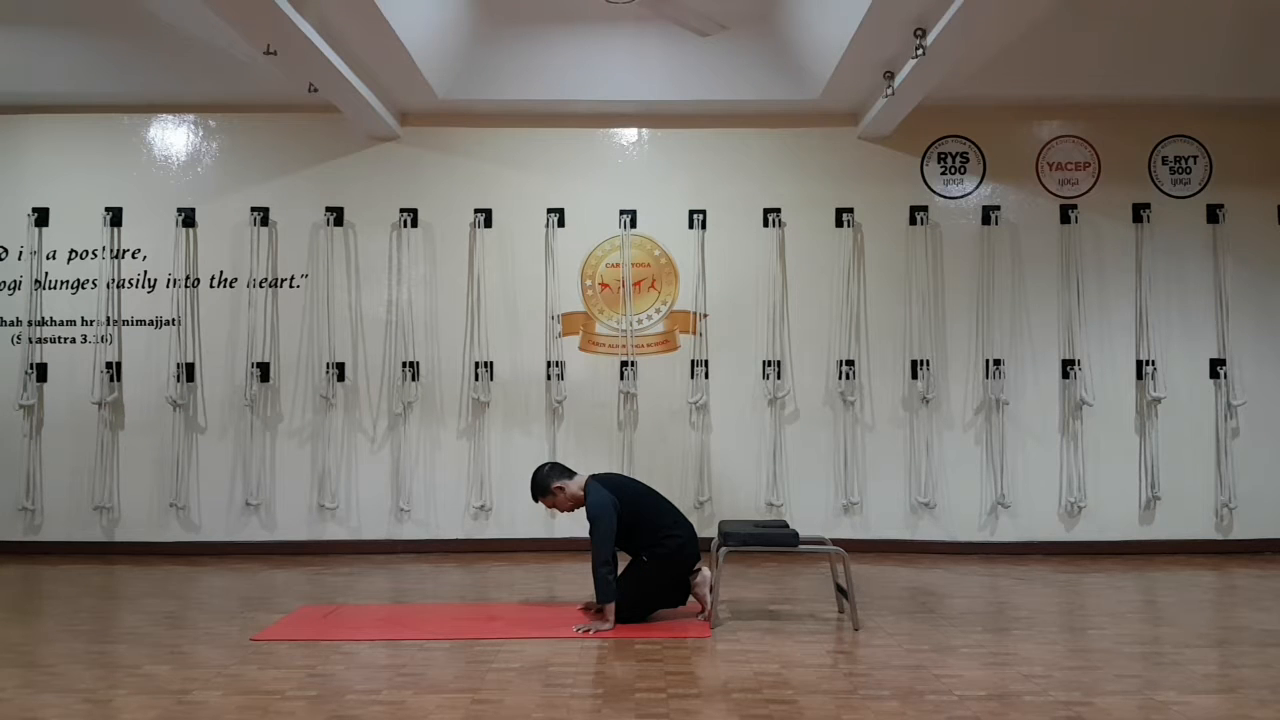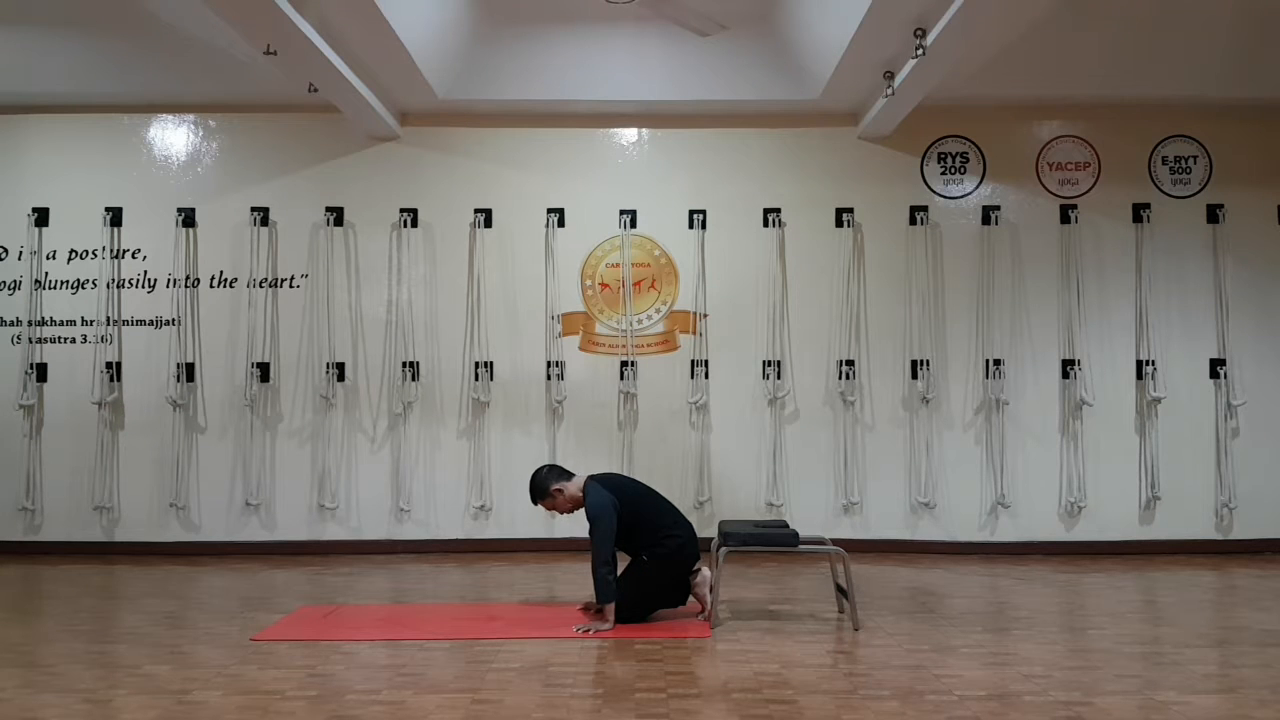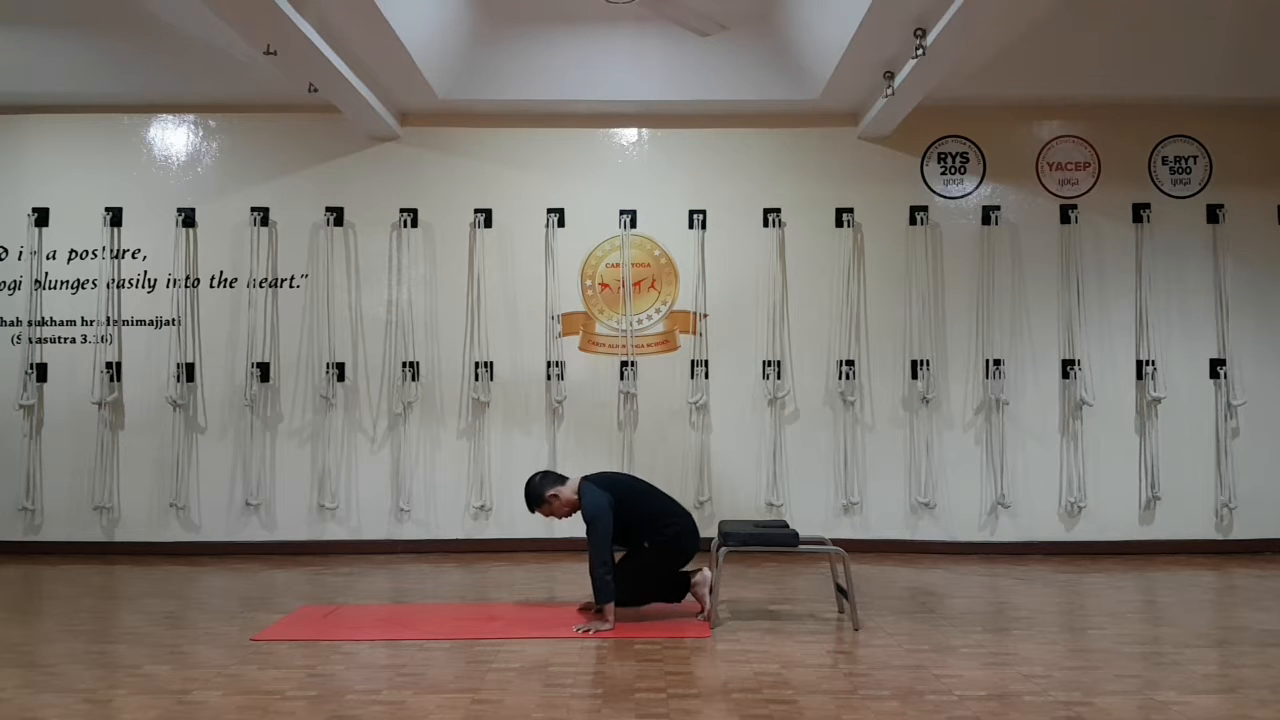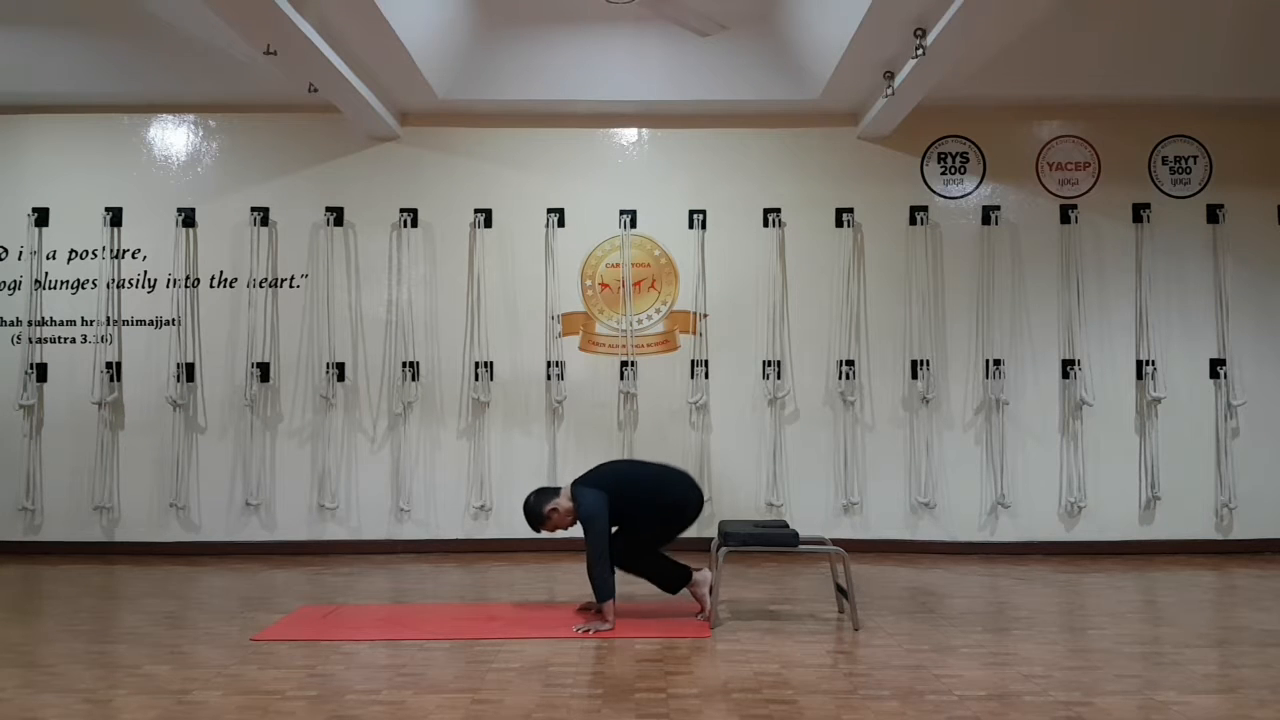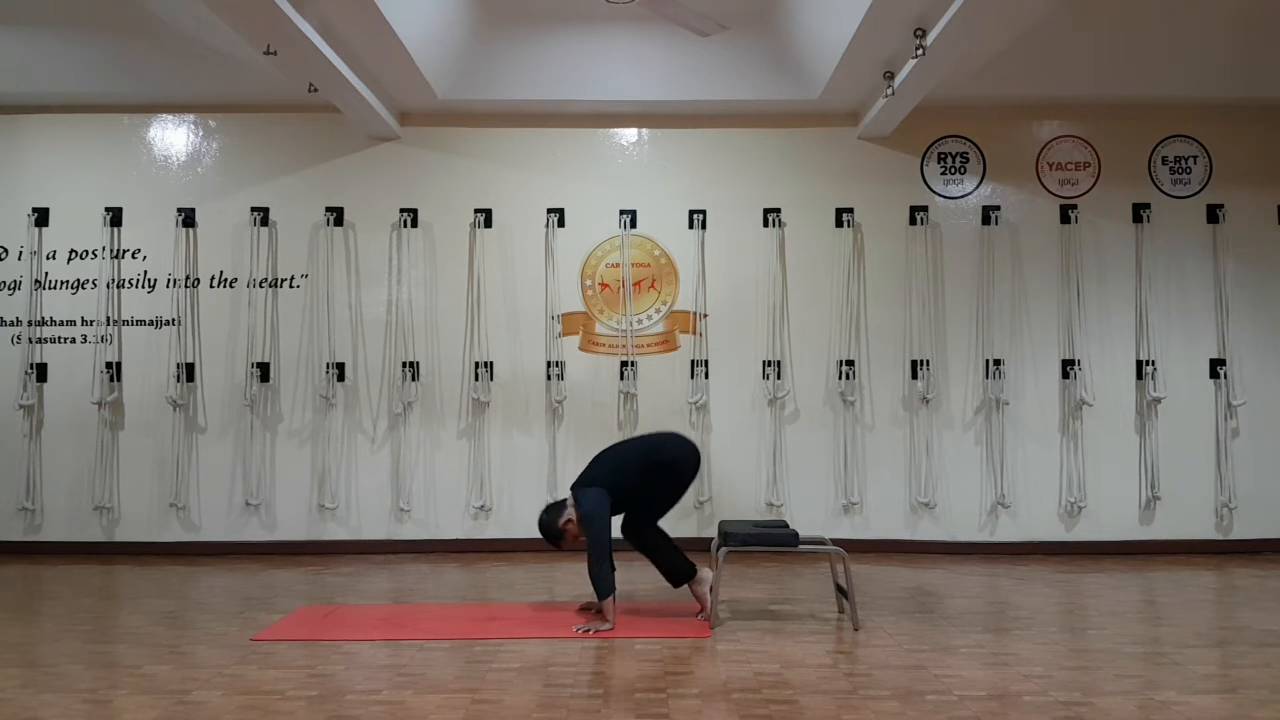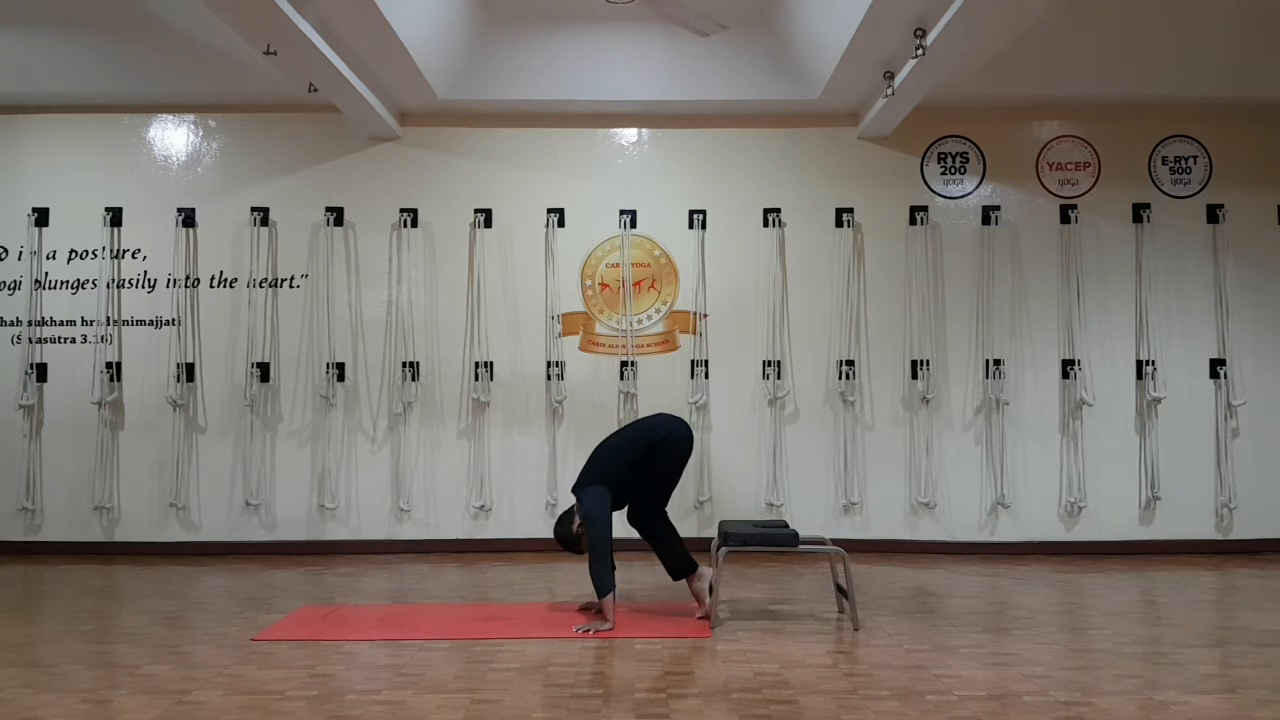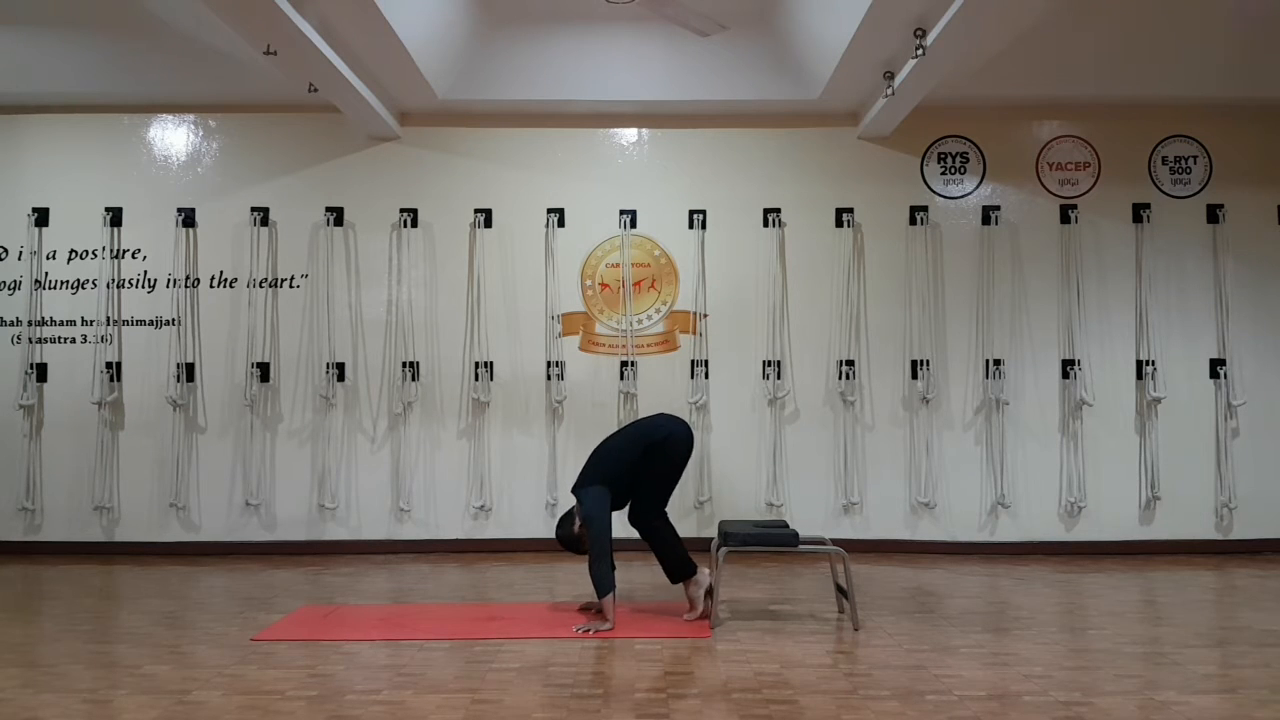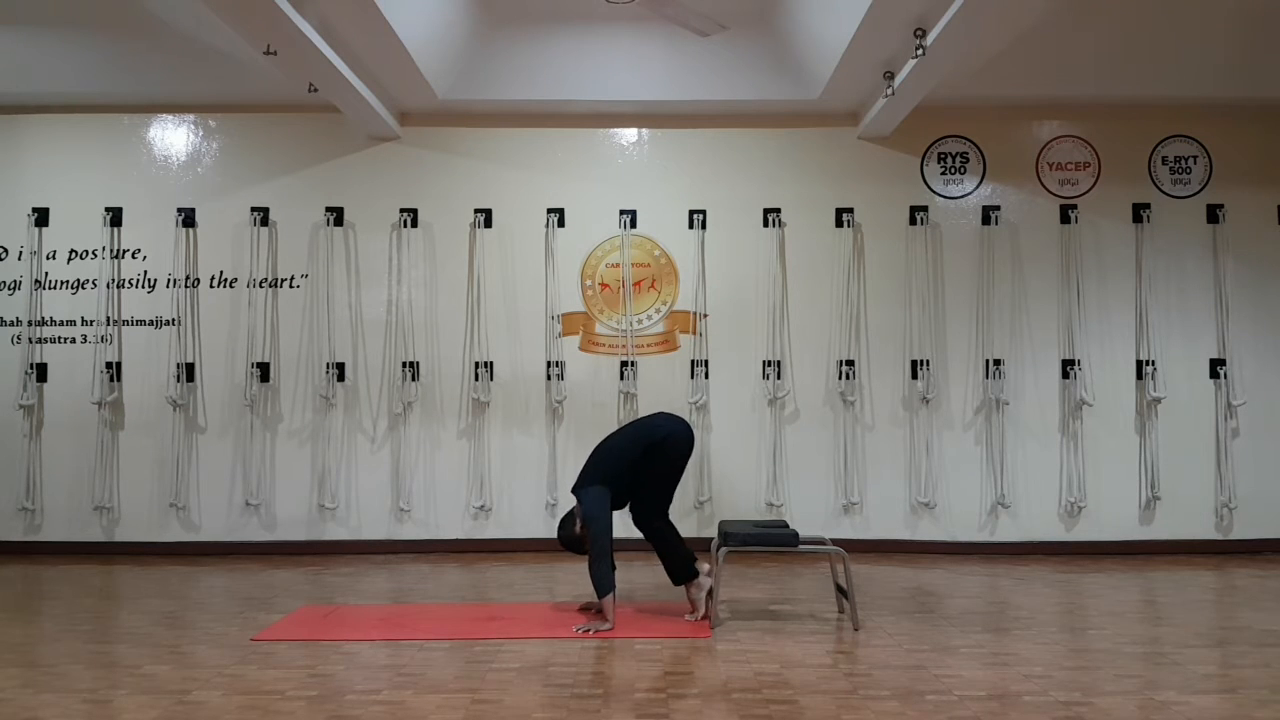
dt=0.3s
person 1, frame 1
left shoulder: (599, 501)
right shoulder: (599, 489)
left elbow: (603, 559)
right elbow: (607, 553)
left wrist: (608, 619)
right wrist: (606, 601)
left hip: (673, 548)
right hip: (675, 543)
left knee: (622, 610)
right knee: (622, 597)
left ankle: (692, 585)
right ankle: (692, 579)
person 1, frame 2
left shoulder: (598, 501)
right shoulder: (597, 489)
left elbow: (602, 560)
right elbow: (606, 553)
left wrist: (608, 619)
right wrist: (605, 601)
left hip: (673, 548)
right hip: (674, 543)
left knee: (623, 610)
right knee: (622, 597)
left ankle: (692, 584)
right ankle: (692, 578)
person 1, frame 3
left shoulder: (593, 502)
right shoulder: (590, 490)
left elbow: (600, 560)
right elbow: (603, 554)
left wrist: (607, 619)
right wrist: (604, 602)
left hip: (674, 536)
right hip: (674, 531)
left knee: (623, 587)
right knee: (622, 579)
left ankle: (693, 582)
right ankle: (693, 579)
person 1, frame 4
left shoulder: (589, 503)
right shoulder: (585, 494)
left elbow: (598, 560)
right elbow: (601, 555)
left wrist: (607, 619)
right wrist: (605, 602)
left hip: (681, 499)
right hip: (676, 498)
left knee: (621, 552)
right knee: (617, 548)
left ankle: (693, 580)
right ankle: (693, 578)
person 1, frame 5
left shoulder: (590, 505)
right shoulder: (587, 499)
left elbow: (598, 560)
right elbow: (602, 553)
left wrist: (608, 619)
right wrist: (605, 602)
left hip: (676, 456)
right hip: (667, 454)
left knee: (638, 529)
right knee: (638, 528)
left ankle: (695, 578)
right ankle: (694, 577)
person 1, frame 6
left shoulder: (591, 505)
right shoulder: (590, 498)
left elbow: (599, 558)
right elbow: (602, 553)
left wrist: (608, 619)
right wrist: (605, 602)
left hip: (668, 436)
right hip: (664, 436)
left knee: (646, 517)
right knee: (642, 516)
left ankle: (695, 575)
right ankle: (695, 574)
person 1, frame 7
left shoulder: (591, 504)
right shoulder: (593, 498)
left elbow: (599, 559)
right elbow: (603, 552)
left wrist: (608, 619)
right wrist: (606, 603)
left hip: (669, 436)
right hip: (662, 437)
left knee: (646, 518)
right knee: (645, 516)
left ankle: (692, 580)
right ankle: (693, 575)
person 1, frame 8
left shoulder: (591, 504)
right shoulder: (593, 498)
left elbow: (599, 559)
right elbow: (603, 553)
left wrist: (608, 619)
right wrist: (606, 603)
left hip: (669, 435)
right hip: (663, 435)
left knee: (649, 518)
right knee: (646, 514)
left ankle: (694, 582)
right ankle: (695, 569)
